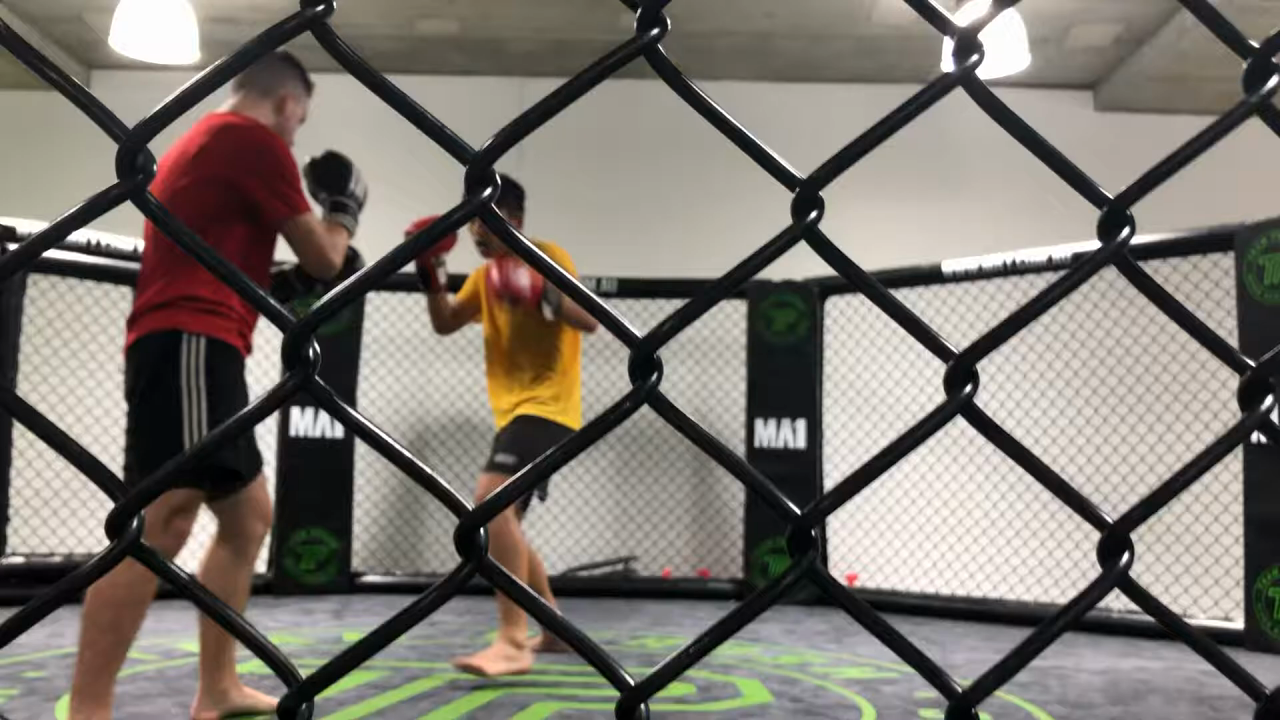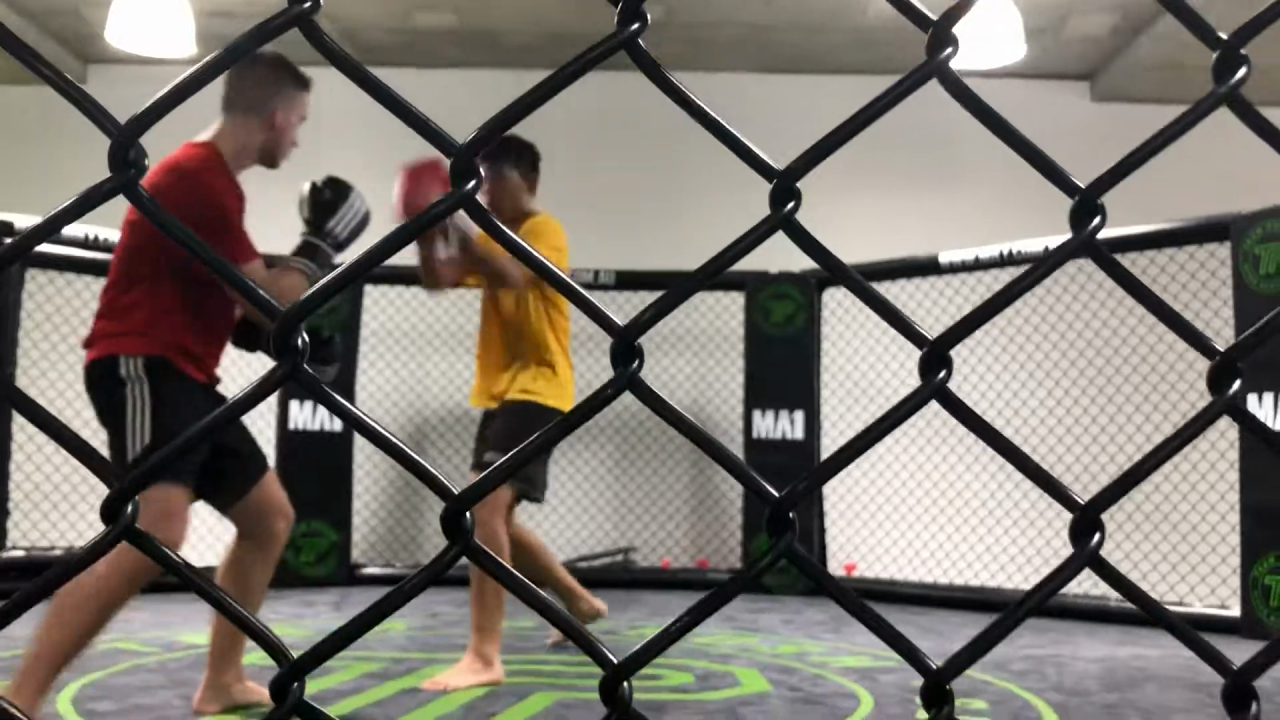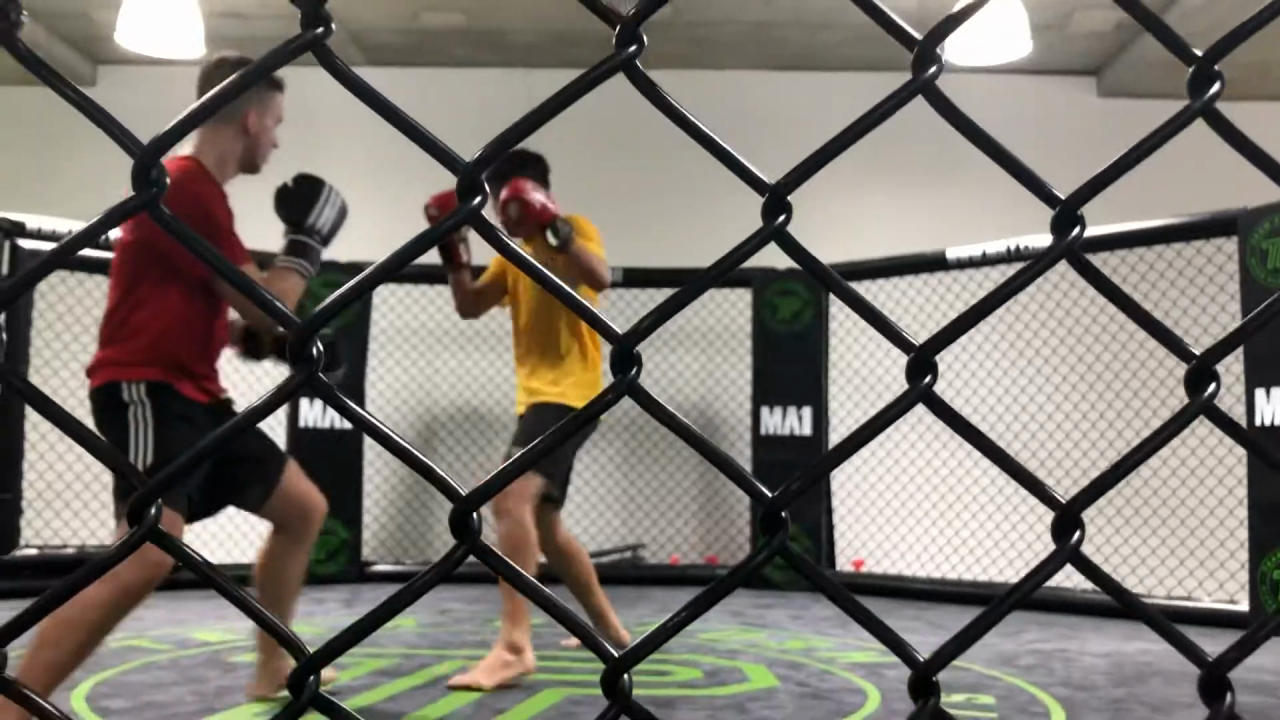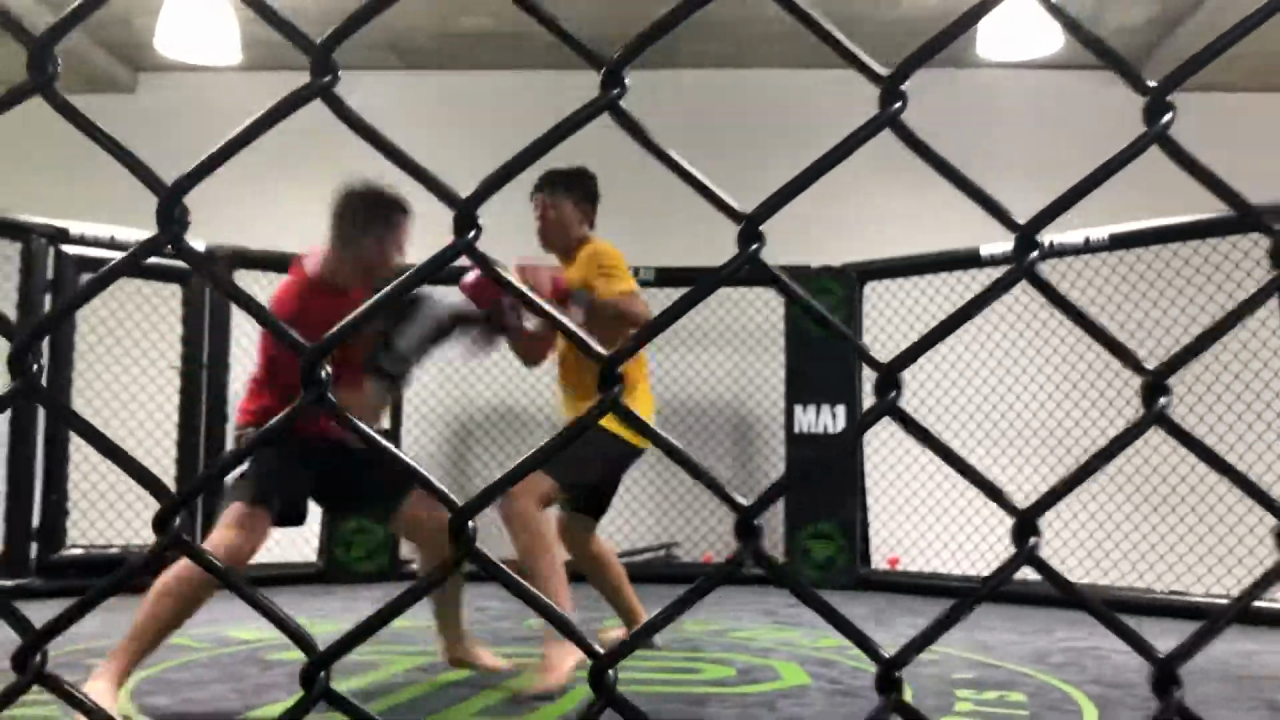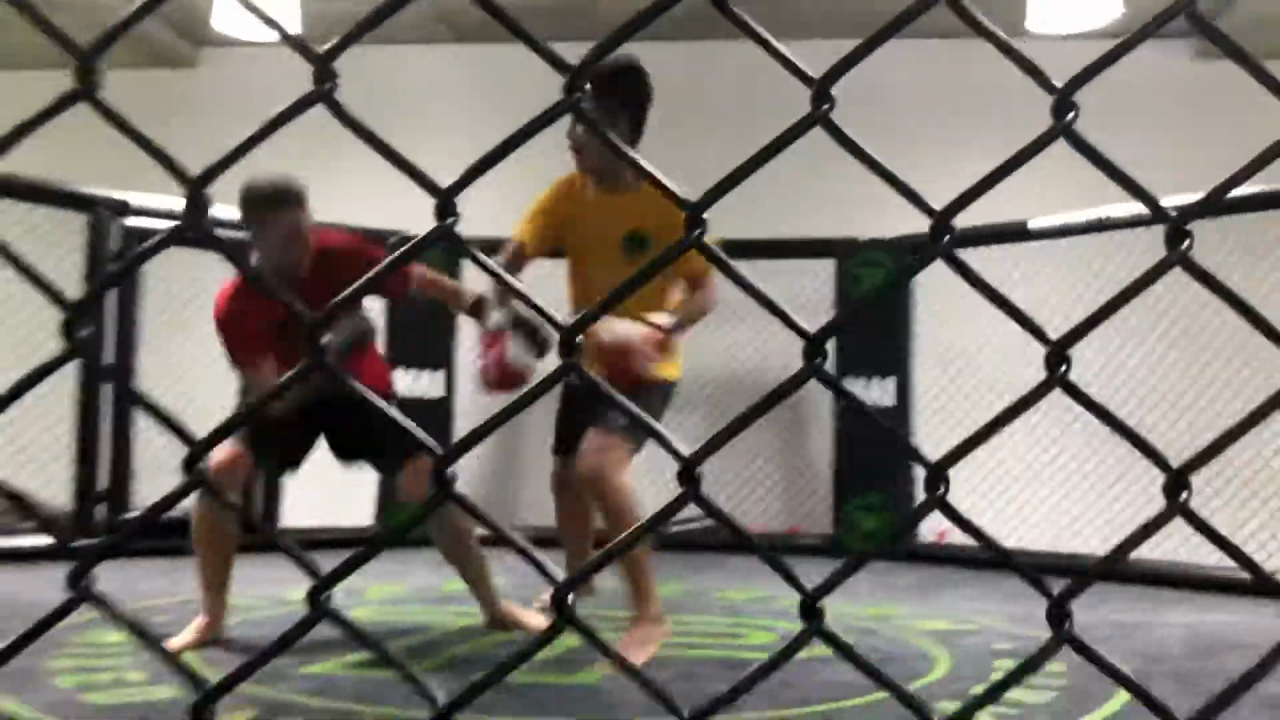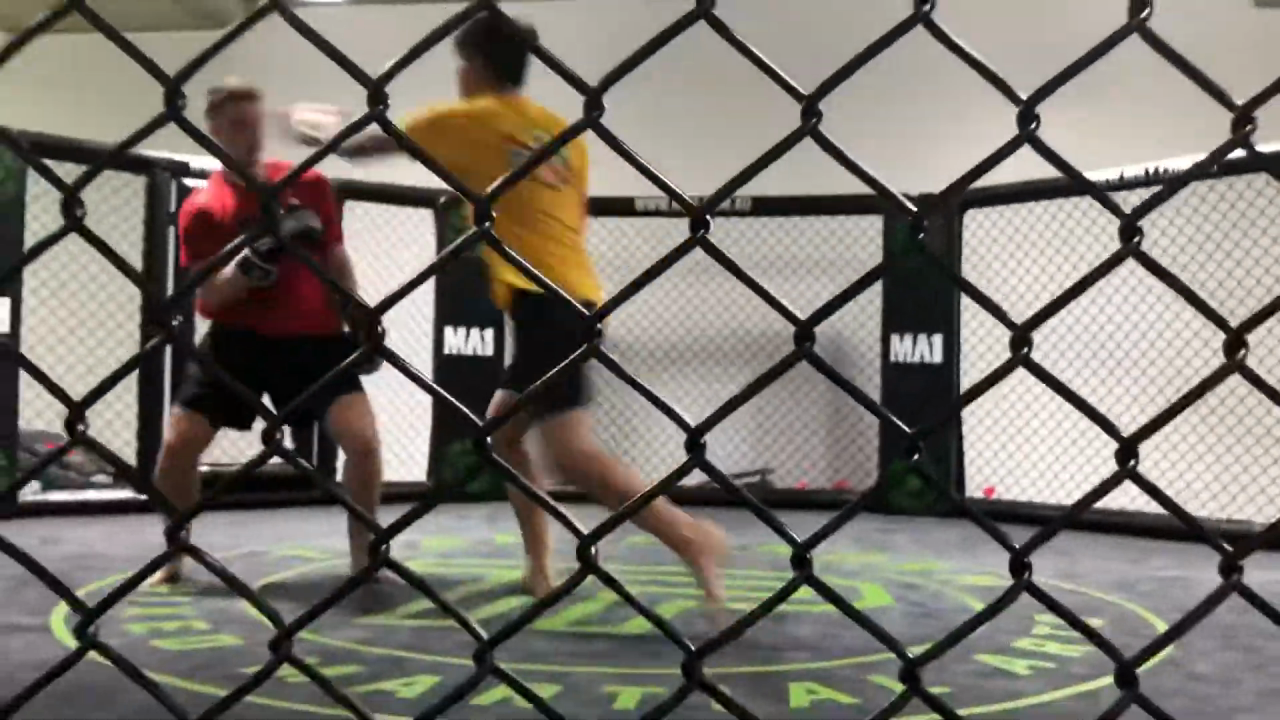
dt=0.4s
person 1, frame 1
left shoulder: (203, 143)
right shoulder: (251, 138)
right elbow: (323, 259)
right wrist: (344, 204)
left hip: (192, 348)
right hip: (190, 343)
left knee: (248, 515)
right knee: (164, 521)
person 1, frame 2
left shoulder: (210, 177)
right shoulder: (198, 176)
right elbow: (265, 303)
right wrist: (322, 241)
left hip: (184, 376)
right hip: (141, 369)
left knee: (271, 517)
right knee: (155, 534)
person 1, frame 3
left shoulder: (202, 189)
right shoulder: (187, 188)
right elbow: (266, 303)
left wrist: (278, 339)
right wrist: (308, 239)
left hip: (199, 394)
right hip: (147, 391)
left knee: (305, 508)
right knee: (151, 557)
left ankle: (276, 662)
person 1, frame 4
left shoulder: (343, 257)
right shoulder: (301, 308)
right elbow: (356, 419)
left wrist: (447, 315)
right wrist: (399, 353)
left hip: (344, 417)
right hip: (279, 433)
left knee: (438, 522)
right knee: (228, 549)
left ankle: (454, 639)
right ankle: (109, 673)
person 1, frame 5
left shoulder: (344, 252)
right shoulder: (236, 304)
left elbow: (422, 284)
right elbow: (272, 398)
left wrist: (478, 305)
right wrist: (324, 356)
left hip: (361, 393)
right hip: (291, 401)
left knee: (427, 491)
right knee: (220, 473)
left ankle: (494, 606)
right ankle: (211, 619)
person 1, frame 6
left shoulder: (307, 184)
right shoulder: (200, 209)
left elbow: (337, 258)
right elbow: (209, 301)
left wrist: (362, 319)
right wrist: (263, 253)
left hip: (313, 338)
right hip: (239, 341)
left knee: (360, 437)
right knee: (177, 446)
left ankle: (365, 557)
right ankle: (176, 559)
person 2, frame 1
left shoulder: (547, 256)
right shoulder: (484, 275)
left elbow: (588, 320)
right elbow: (444, 322)
left wrist: (538, 294)
right wrist: (430, 272)
left hip: (546, 408)
right hip: (511, 411)
left knee: (491, 499)
right knee: (503, 519)
left ankle: (513, 641)
right ankle: (553, 630)
person 2, frame 2
left shoulder: (543, 230)
right shoulder: (493, 238)
left elbow: (511, 279)
right elbow: (437, 279)
left wrist: (456, 234)
right wrist: (429, 229)
left hip: (535, 393)
right hip: (502, 395)
left knee: (485, 506)
right knee: (501, 521)
left ankle: (483, 657)
right ankle: (580, 602)
person 2, frame 3
left shoulder: (574, 230)
right shoulder: (512, 257)
left elbow: (595, 276)
right elbow: (467, 306)
left wrist: (549, 226)
right wrist: (452, 247)
left hip: (569, 395)
right hip: (537, 396)
left knee: (513, 496)
right knee: (545, 519)
left ankle: (513, 649)
right ankle: (609, 627)
person 2, frame 4
left shoulder: (598, 259)
right shoulder: (558, 270)
left elbow: (634, 313)
right elbow: (531, 354)
left wrist: (571, 295)
left hip: (615, 416)
right hip: (597, 417)
left knee: (518, 497)
right knee: (575, 529)
left ankle: (563, 643)
right ankle: (637, 627)
person 2, frame 5
left shoulder: (671, 205)
right shoulder: (562, 196)
left elbow: (701, 288)
right elbow: (511, 261)
left wrist: (664, 327)
left hip: (643, 366)
right hip: (589, 364)
left knee: (595, 469)
right knee: (569, 494)
left ankle: (648, 614)
right ankle: (583, 594)
person 2, frame 6
left shoulder: (462, 119)
right shoulder: (557, 129)
left elbow: (369, 145)
left wrist: (325, 130)
left hip: (538, 297)
right hip: (575, 295)
left knee: (571, 449)
right knee: (502, 428)
left ankle: (691, 537)
right ankle: (539, 569)
